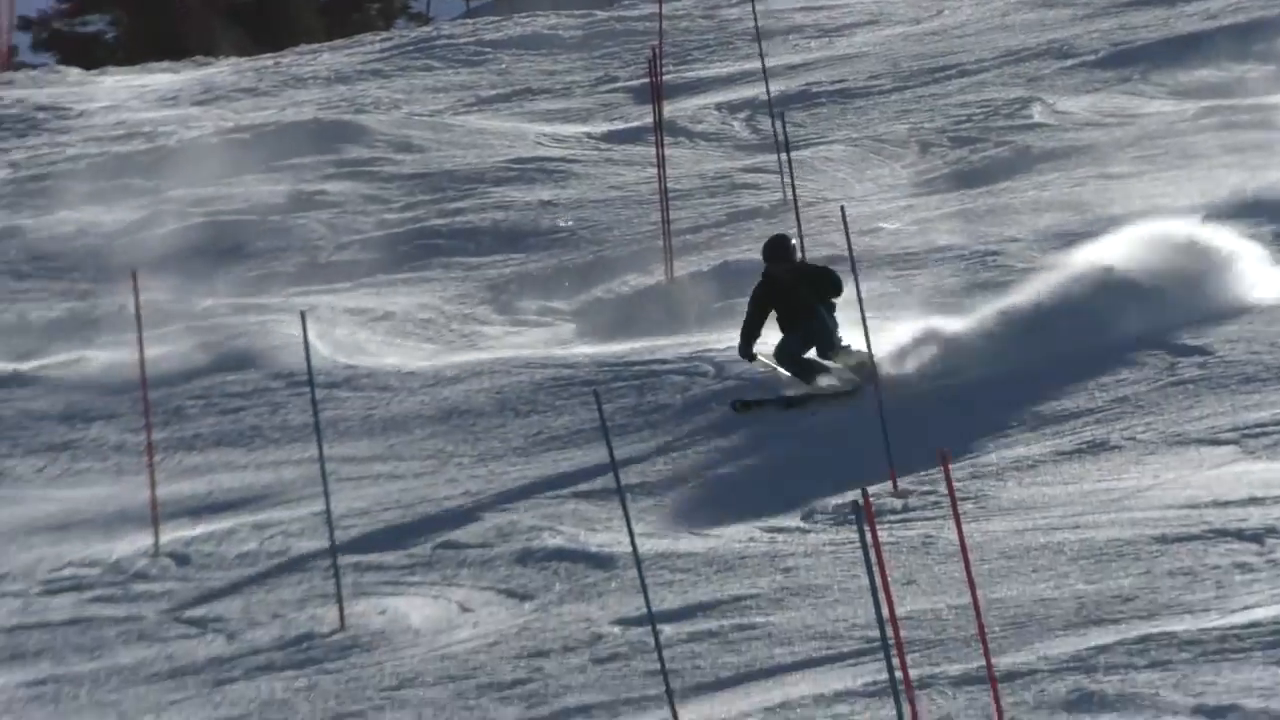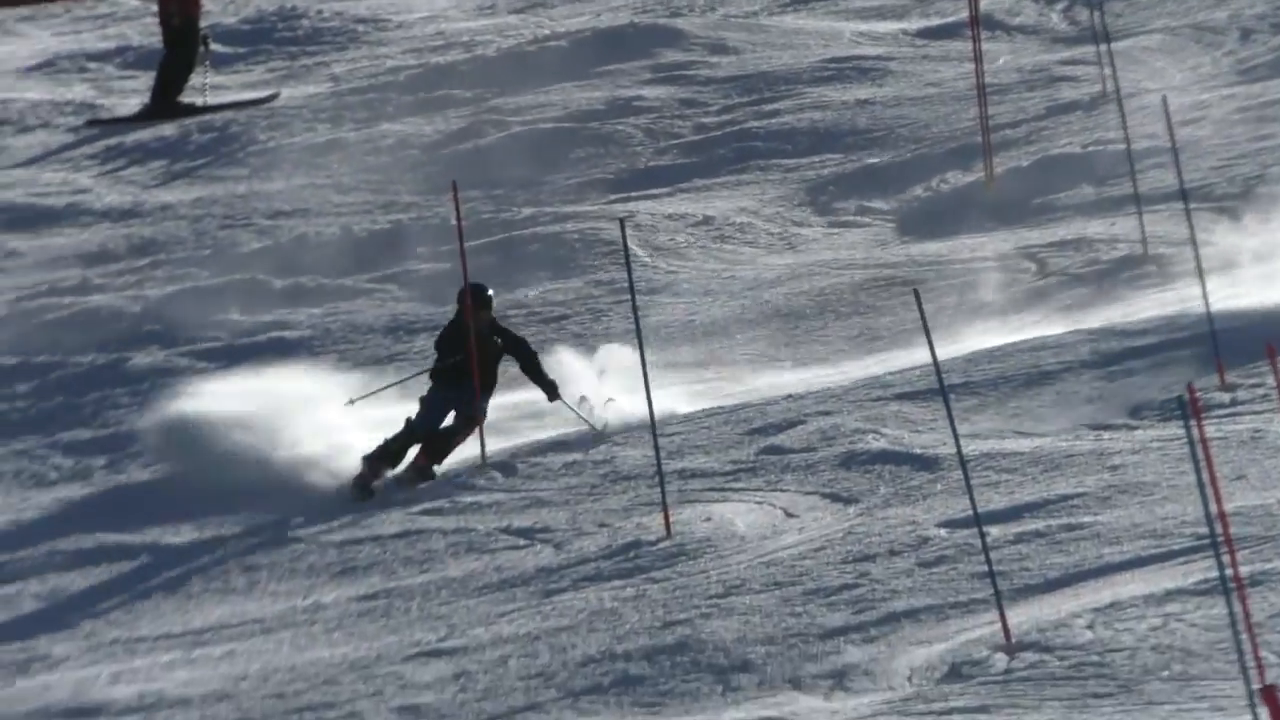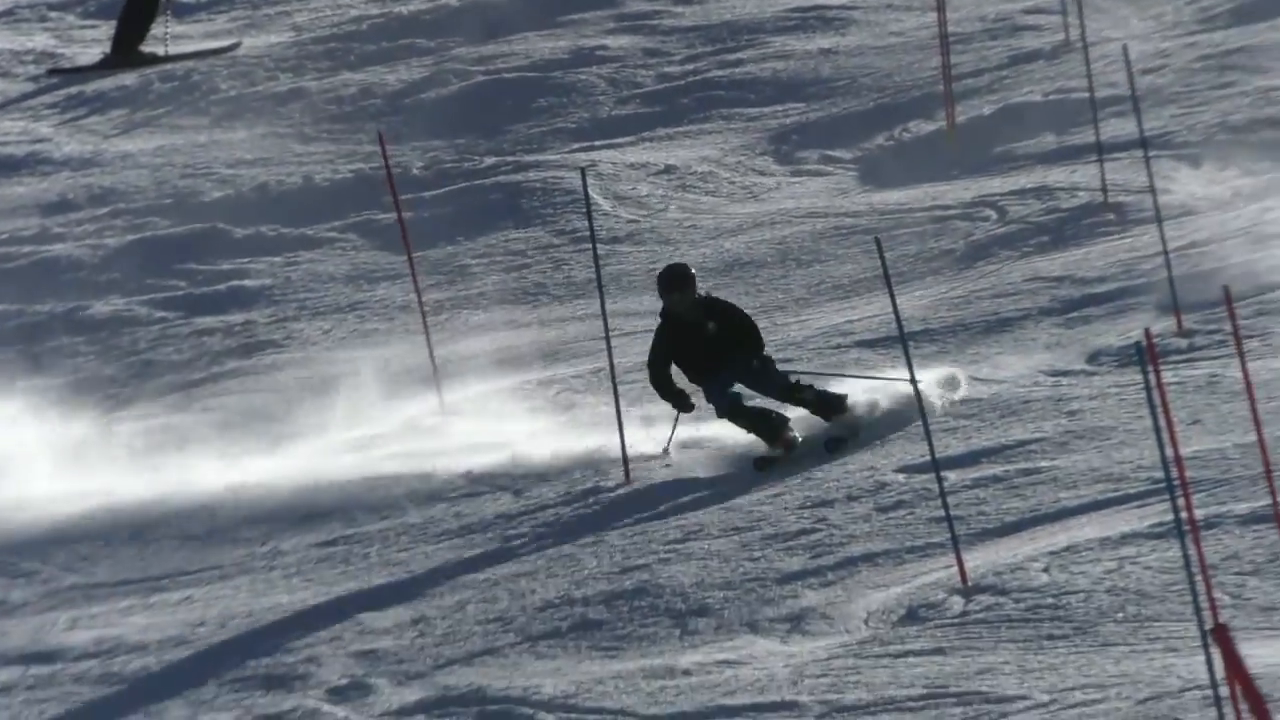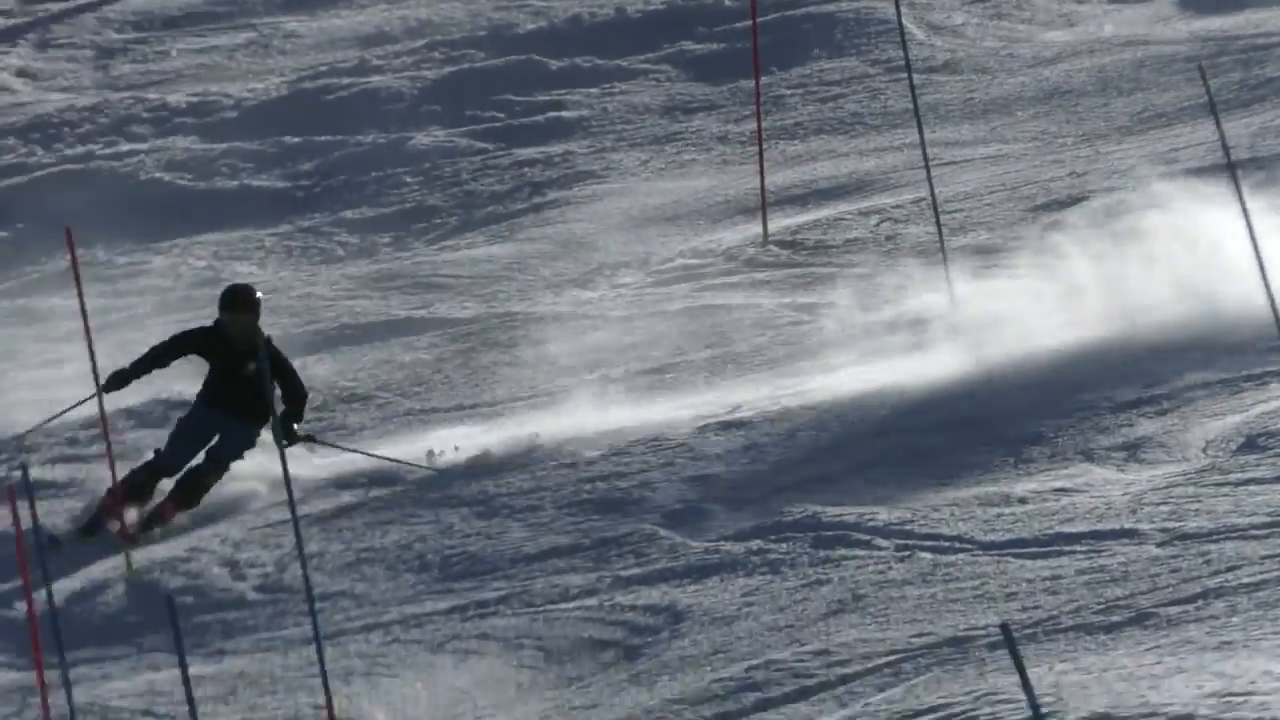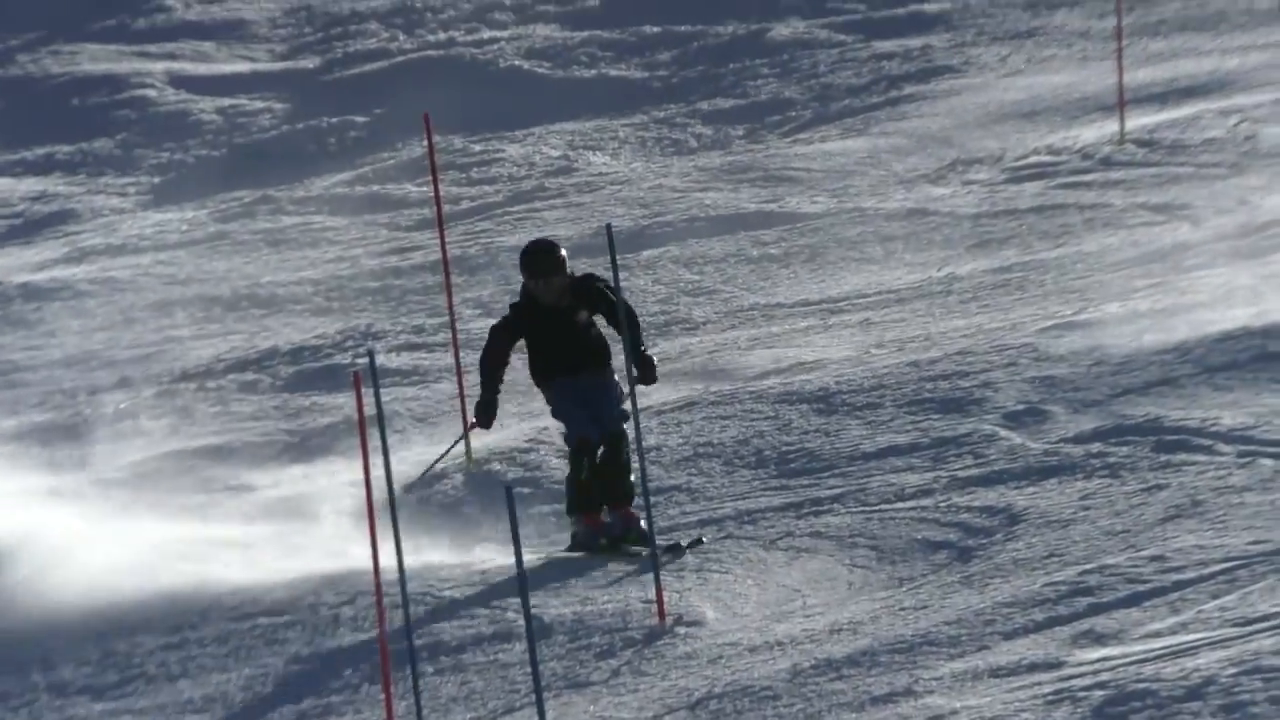
dt=1s
person 1, frame 1
left shoulder: (809, 272)
right shoulder: (766, 289)
left elbow: (834, 286)
right elbow: (755, 318)
right wrist: (746, 344)
left hip: (820, 320)
right hip: (796, 330)
left knee: (828, 348)
right knee: (783, 355)
right ankle: (825, 377)
person 1, frame 2
left shoulder: (497, 333)
right shoulder: (456, 330)
left elbow: (525, 355)
right elbow: (443, 348)
left wrist: (545, 382)
left hip: (476, 392)
right hip: (446, 387)
left knee: (470, 418)
right knee: (420, 429)
left ankle: (422, 463)
right ankle: (372, 468)
person 1, frame 3
left shoulder: (711, 306)
right shoulder: (667, 333)
left elbow: (743, 323)
right elbow: (657, 372)
left wrist: (757, 354)
right wrist: (675, 396)
left hip: (739, 358)
right hip: (711, 376)
left knee: (785, 389)
right knee: (728, 407)
left ankle: (840, 408)
right ankle: (780, 434)
person 1, frame 4
left shoulder: (266, 353)
right shoulder: (210, 338)
left elbow: (295, 390)
right elbow: (170, 349)
left wrist: (289, 422)
right wrist: (129, 373)
left hip: (246, 420)
right hip: (210, 407)
left knee: (217, 460)
right knee: (168, 460)
left ankle: (165, 511)
right ankle: (115, 501)
person 1, frame 5
left shoulder: (587, 291)
right shoulder: (524, 313)
left elbow: (622, 314)
right elbow: (496, 349)
left wrist: (640, 355)
right wrist: (488, 398)
left hip: (596, 375)
right hip: (558, 383)
left knee: (614, 436)
right knee: (585, 441)
left ankle: (622, 514)
right ankle: (586, 520)
